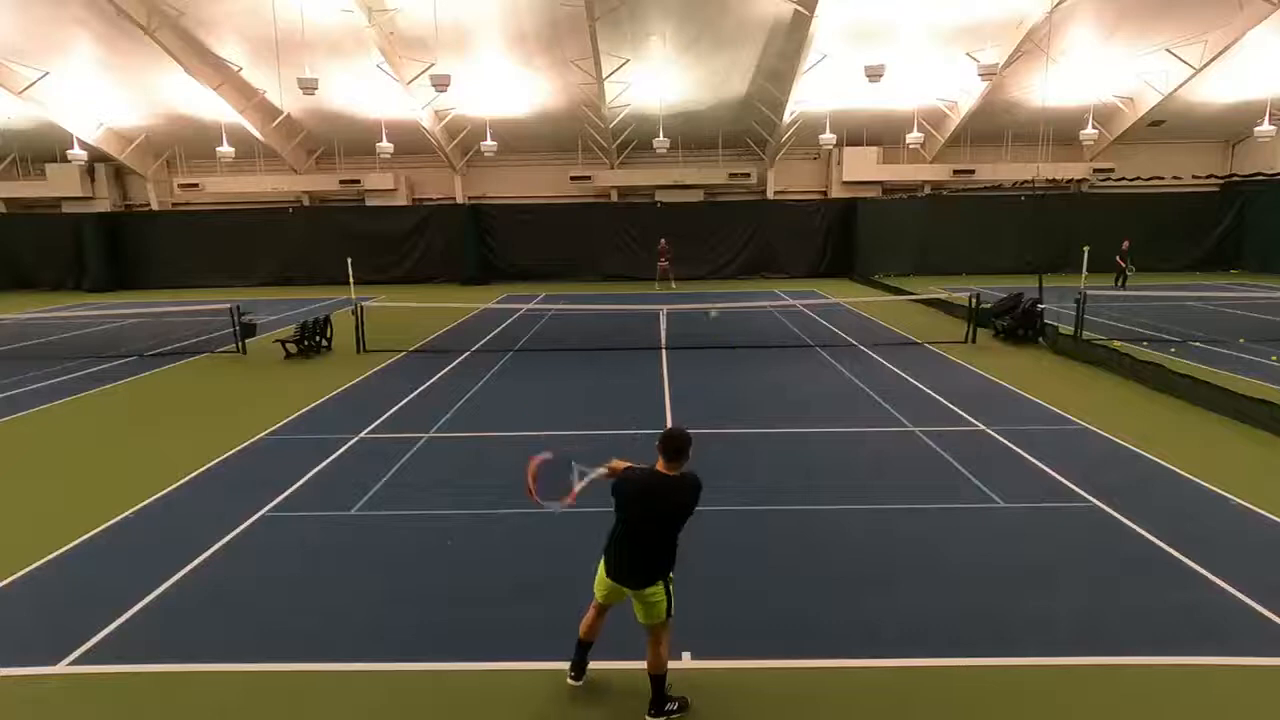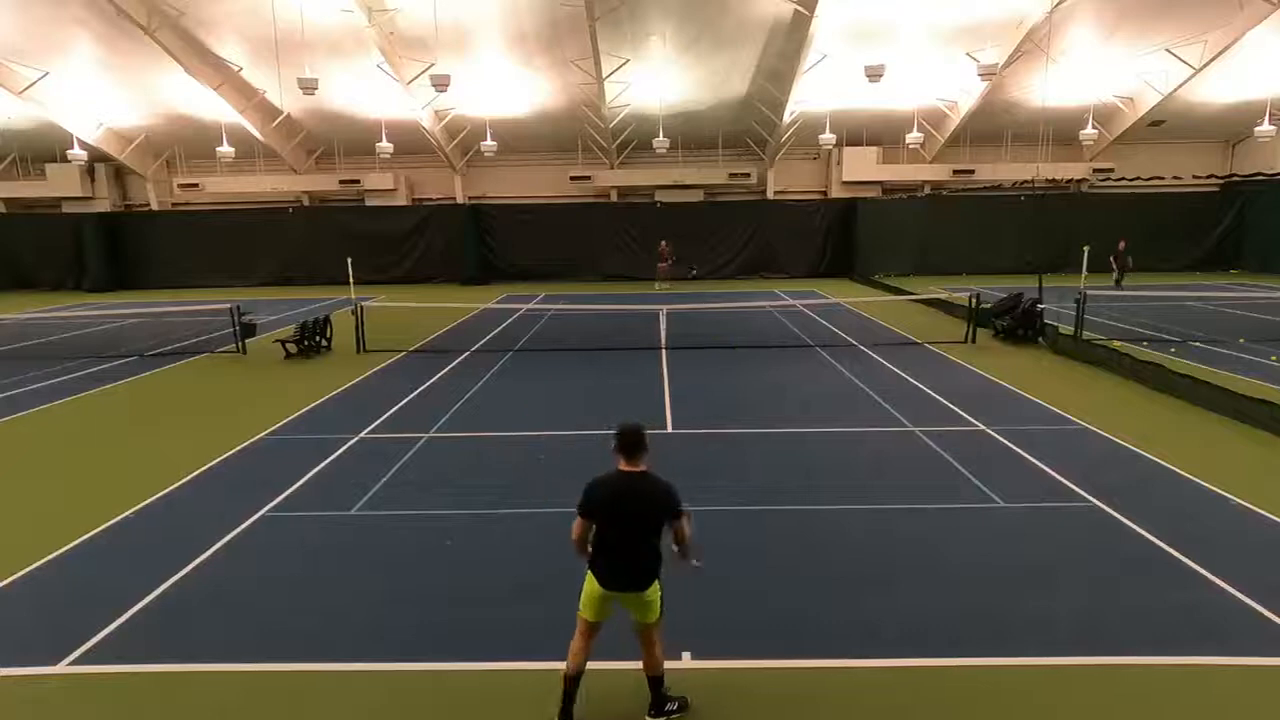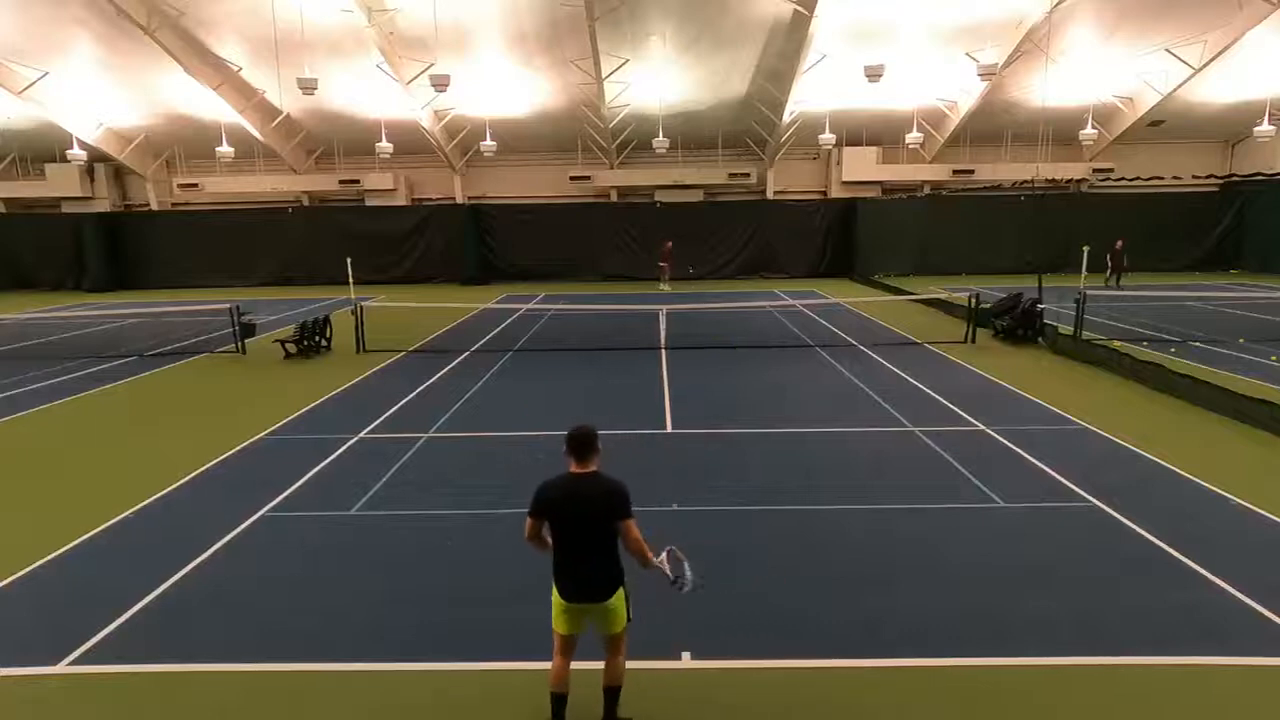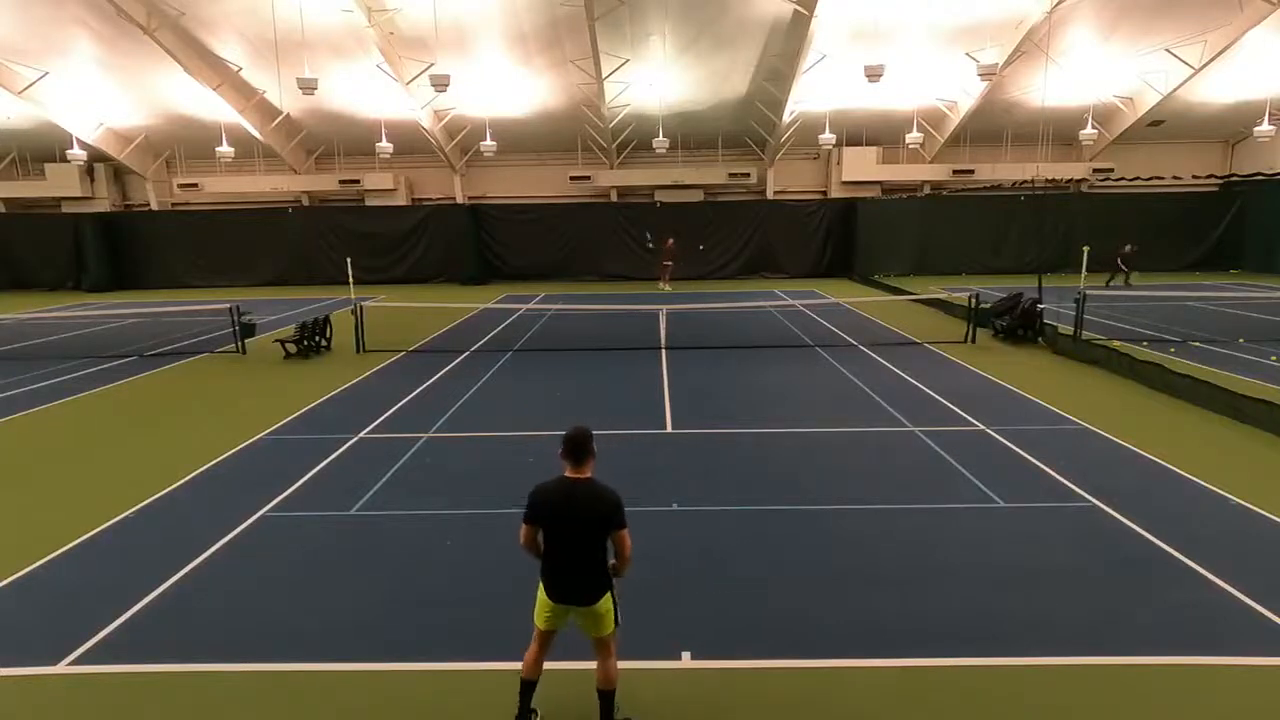
dt=0.5s
person 1, frame 1
left shoulder: (628, 479)
right shoulder: (691, 487)
left hip: (613, 565)
right hip: (651, 577)
left knee: (598, 608)
right knee: (658, 638)
left ankle: (577, 667)
person 1, frame 2
left shoulder: (597, 488)
right shoulder: (664, 491)
left elbow: (579, 536)
right elbow: (683, 538)
left wrist: (587, 553)
right wrist: (685, 552)
left hip: (602, 576)
right hip: (643, 580)
left knee: (582, 638)
right knee: (650, 641)
person 1, frame 3
left shoulder: (547, 490)
right shoulder: (614, 490)
left elbow: (531, 535)
right elbow: (632, 541)
right wrist: (648, 558)
left hip: (566, 587)
right hip: (607, 586)
left knee: (562, 654)
right knee: (615, 651)
person 1, frame 4
left shoulder: (541, 494)
right shoulder: (608, 498)
left elbow: (527, 541)
right elbow: (624, 552)
right wrist: (618, 569)
left hip: (553, 586)
right hip: (594, 590)
left knee: (539, 643)
right knee: (606, 653)
